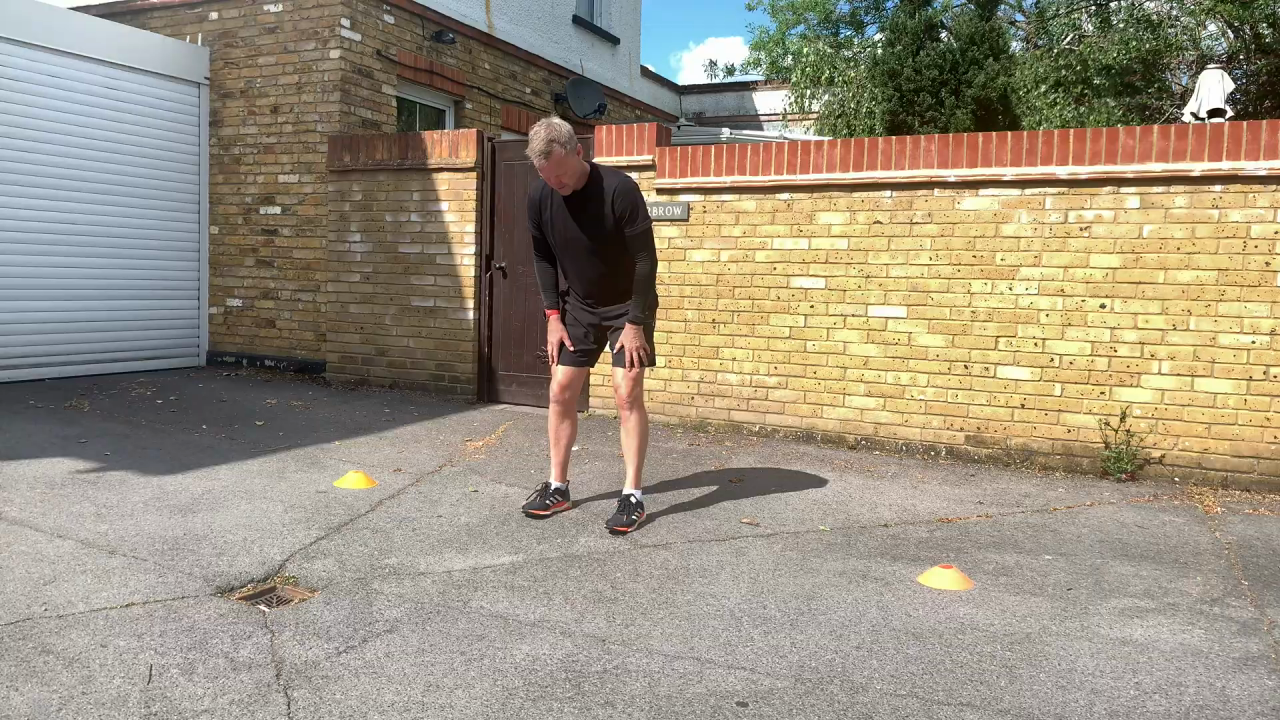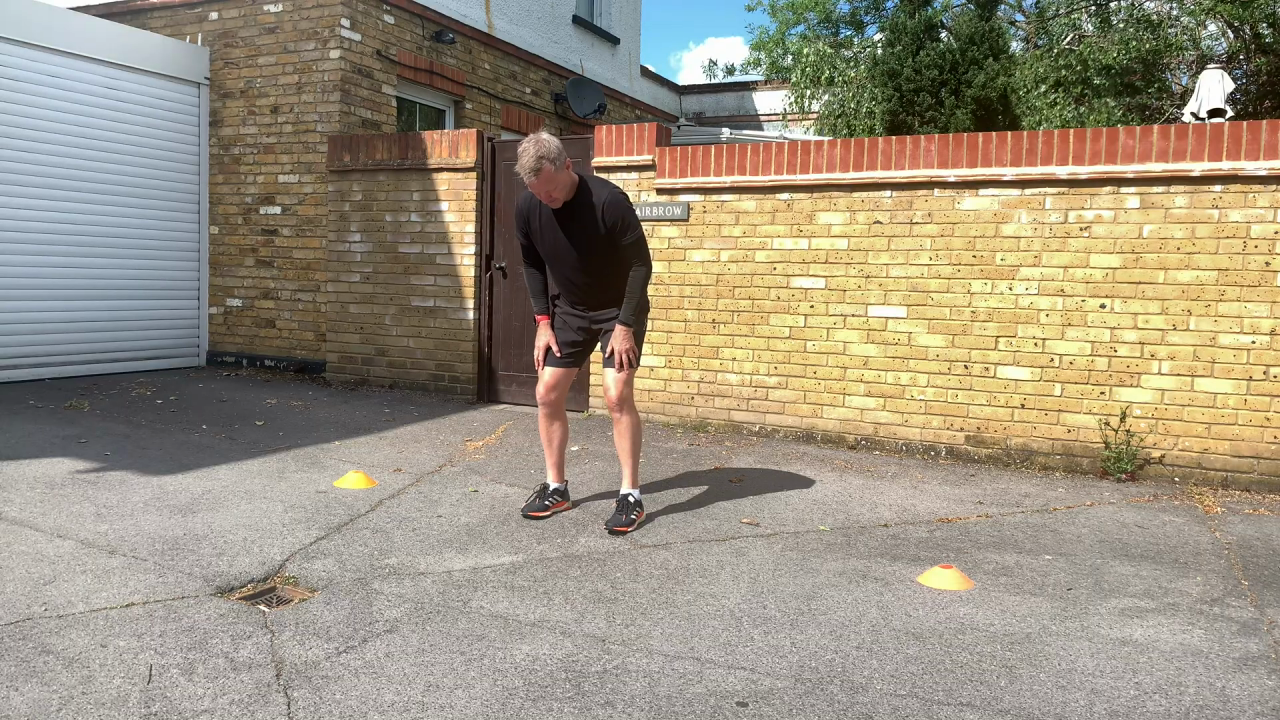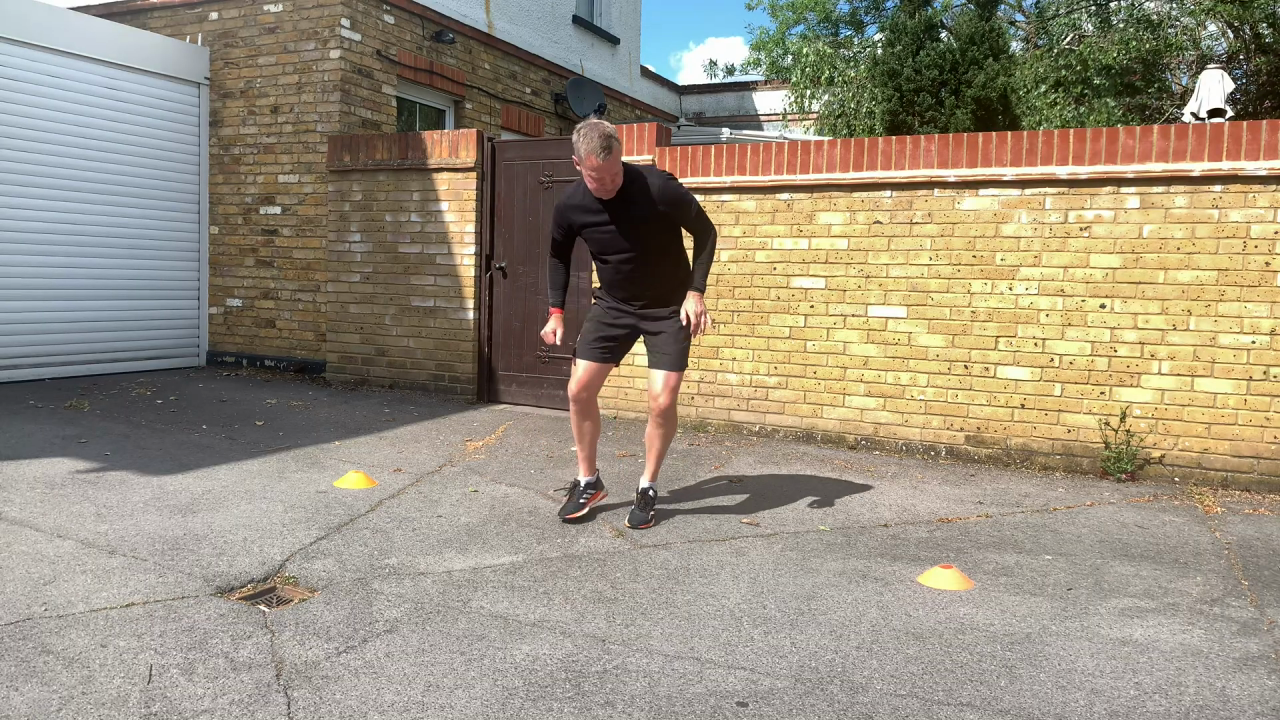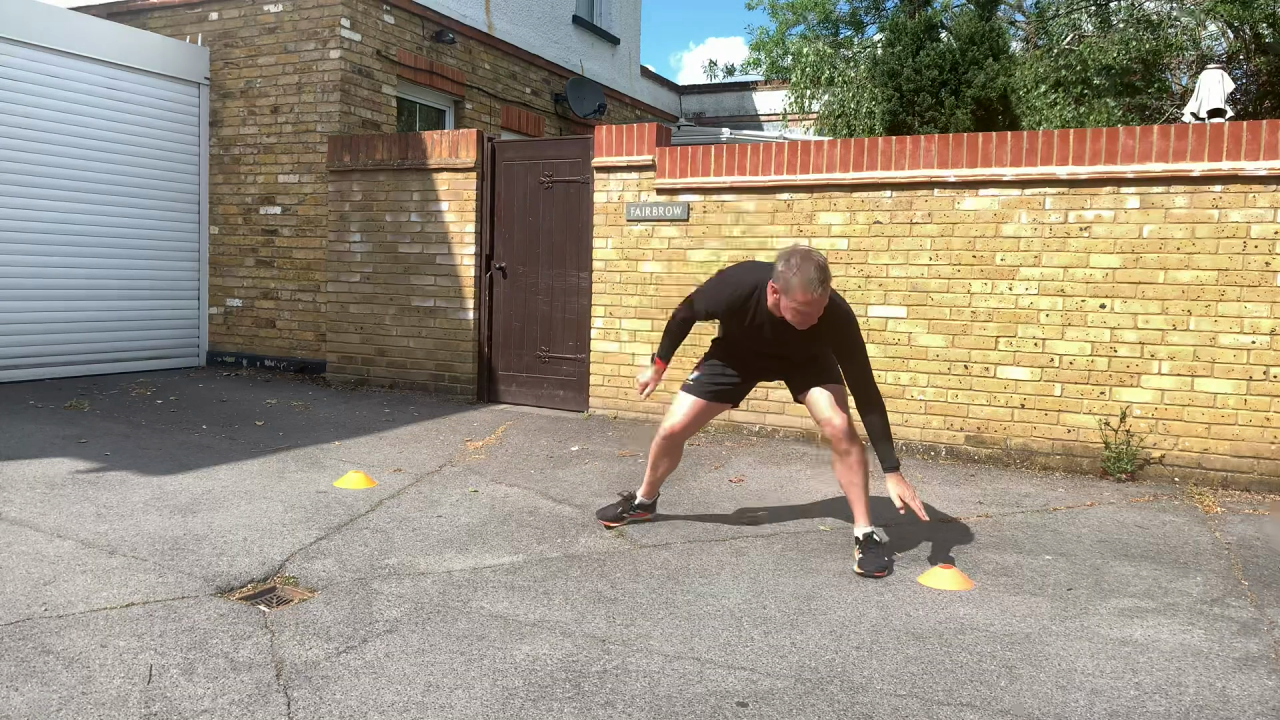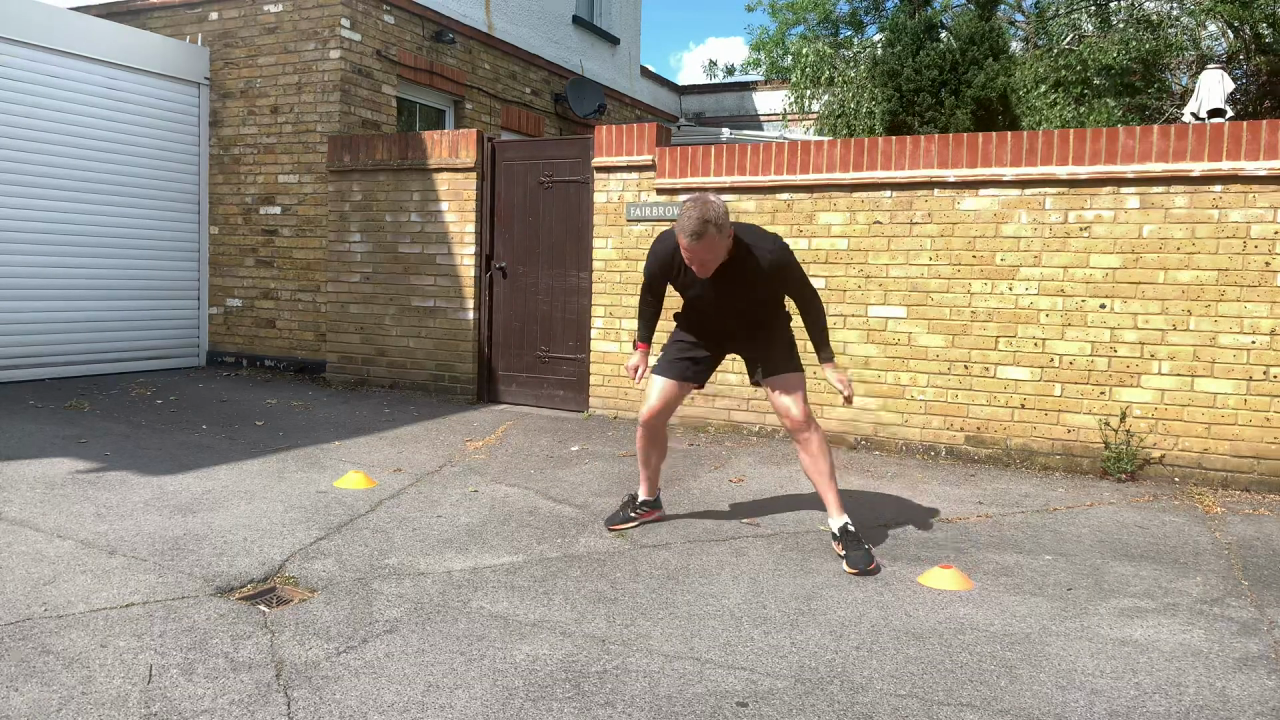
dt=0.5s
person 1, frame 1
left shoulder: (620, 190)
right shoulder: (539, 198)
left elbow: (646, 260)
right elbow: (543, 258)
left wrist: (635, 323)
right wrist: (553, 315)
left hip: (628, 307)
right hip: (579, 307)
left knee: (627, 394)
right knee: (561, 393)
left ankle: (633, 496)
right ankle: (557, 487)
person 1, frame 2
left shoulder: (608, 201)
right shoulder: (527, 208)
left elbow: (641, 264)
right elbow: (533, 265)
left wrist: (625, 325)
right wrist: (543, 322)
left hip: (618, 310)
right hip: (570, 310)
left knee: (617, 395)
right knee: (547, 394)
left ankle: (631, 496)
right ankle: (556, 487)
person 1, frame 3
left shoulder: (658, 187)
right shoulder: (570, 204)
left elbow: (705, 233)
right elbow: (560, 256)
left wrist: (695, 291)
right wrist: (556, 312)
left hip: (669, 306)
right hip: (612, 303)
left knee: (662, 400)
right knee: (579, 390)
left ankle: (647, 488)
right ankle: (588, 481)
person 1, frame 4
left shoulder: (836, 317)
right shoulder: (735, 289)
left elbow: (865, 392)
right elbow: (686, 313)
left wrist: (892, 473)
right wrist: (658, 365)
left hip: (804, 362)
right hip: (737, 357)
left knee: (839, 427)
right knee: (672, 429)
left ankle: (866, 535)
right ankle: (643, 501)
person 1, frame 5
left shoulder: (769, 254)
right shoulder: (666, 250)
left elbow: (807, 300)
right elbow: (651, 292)
left wrist: (828, 361)
right wrist: (641, 347)
left hip: (765, 332)
right hip: (700, 332)
left knee: (798, 418)
right knee: (651, 413)
left ankle: (840, 525)
right ankle: (646, 499)
